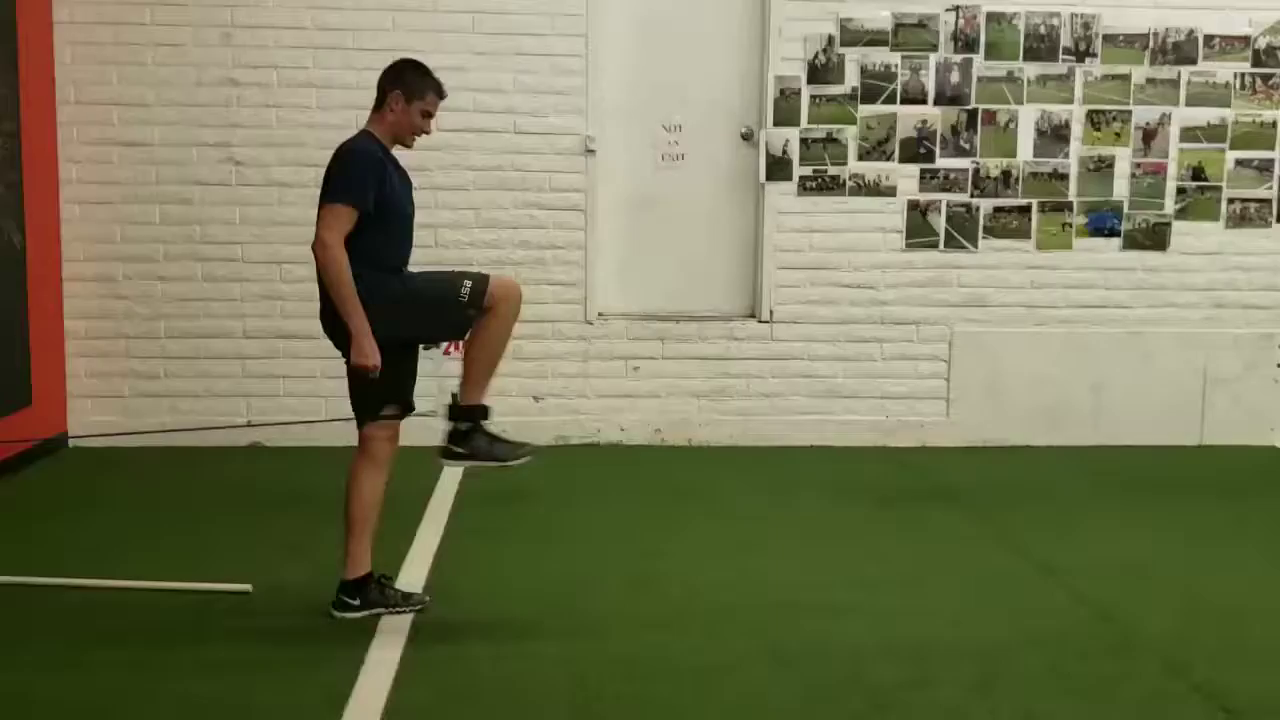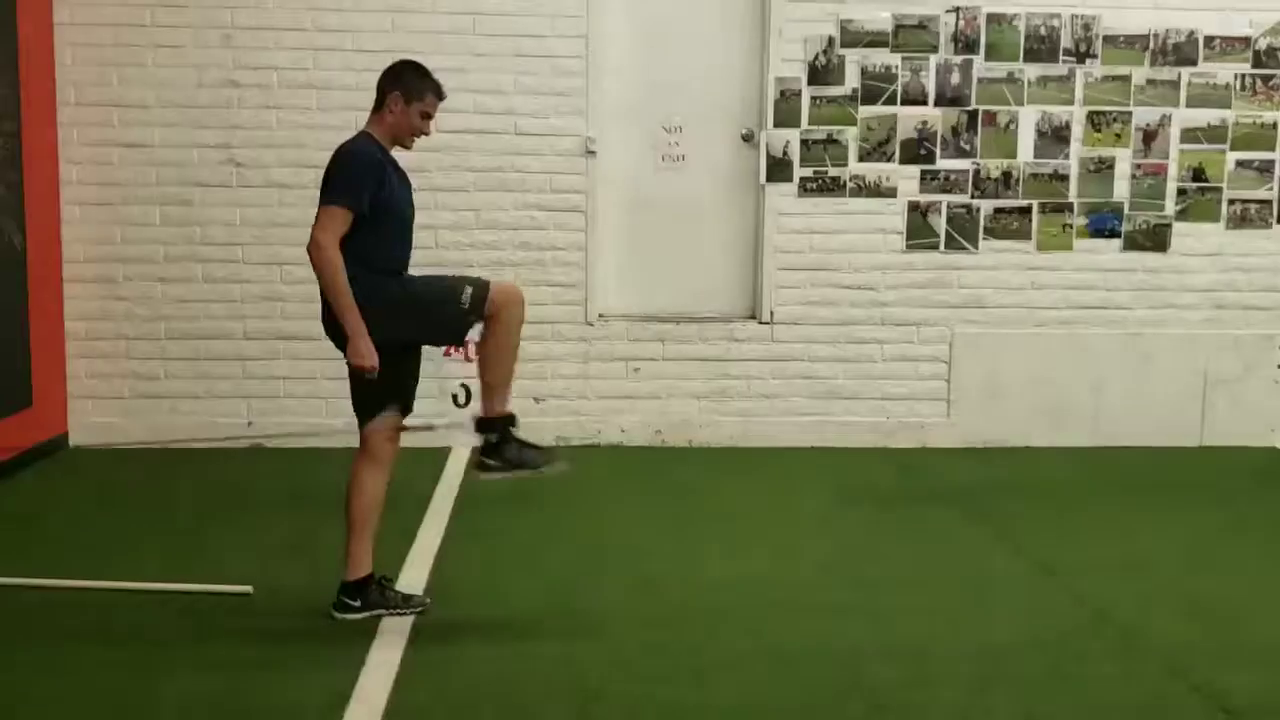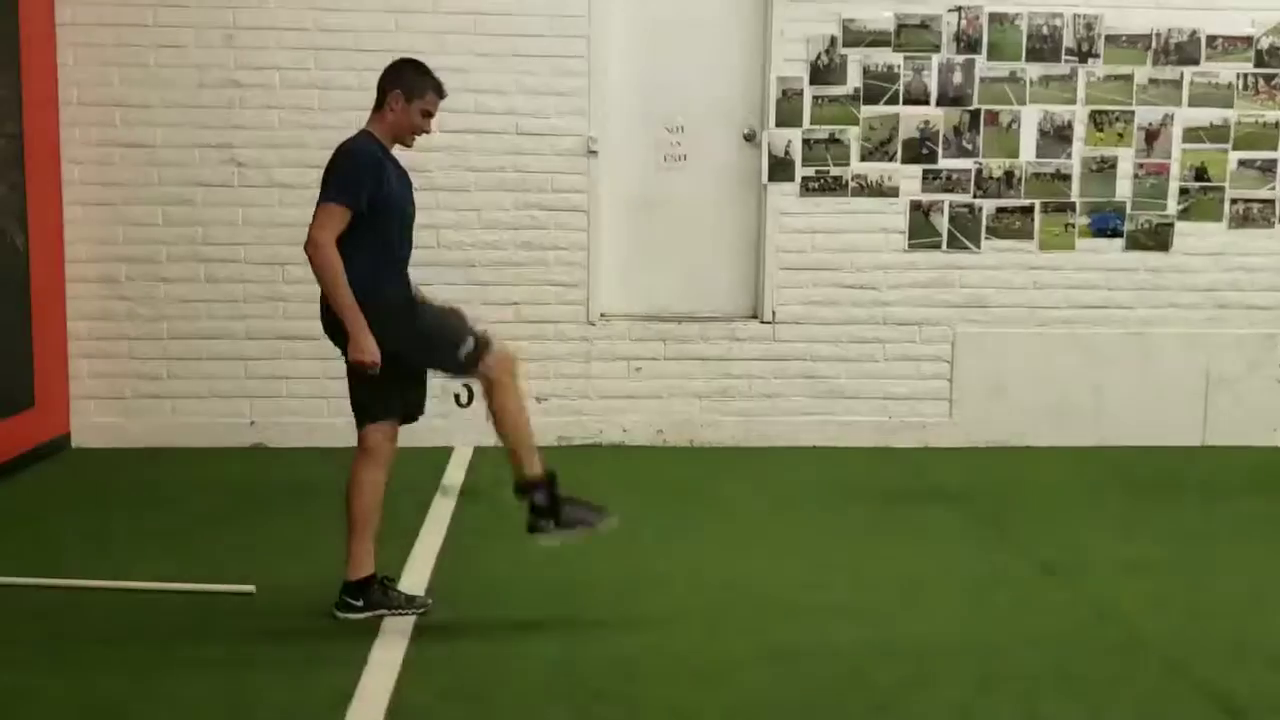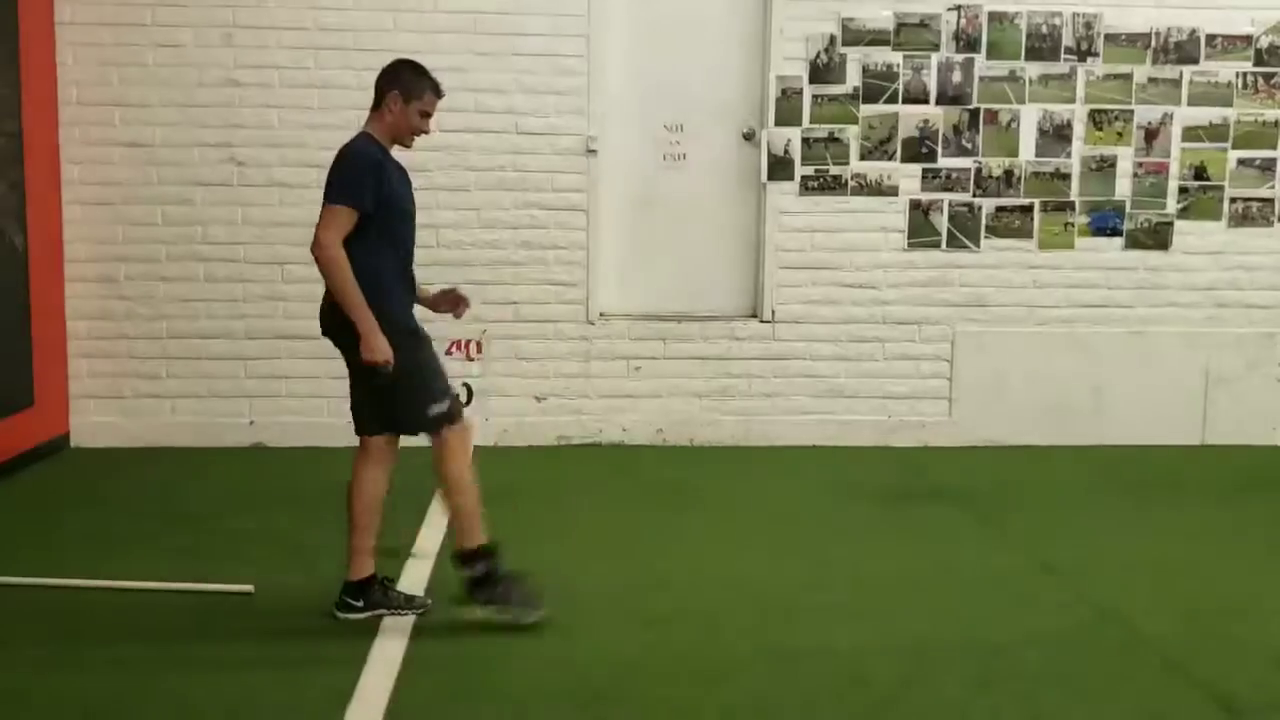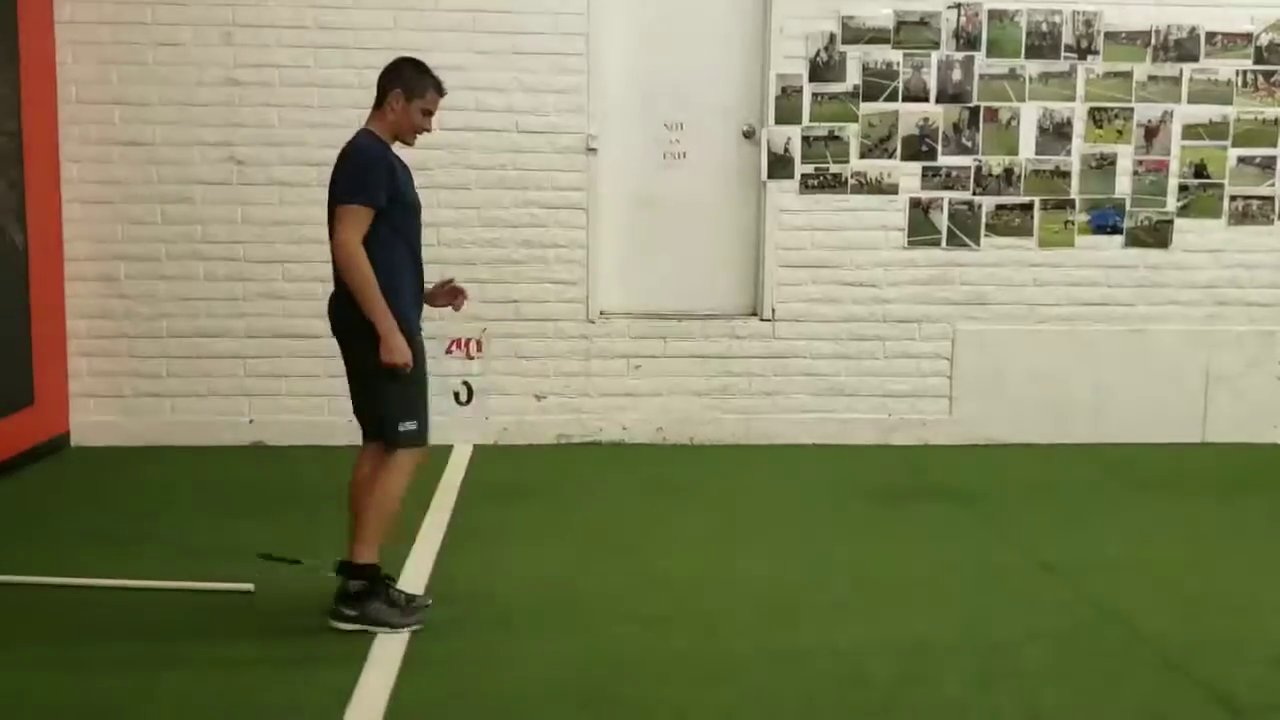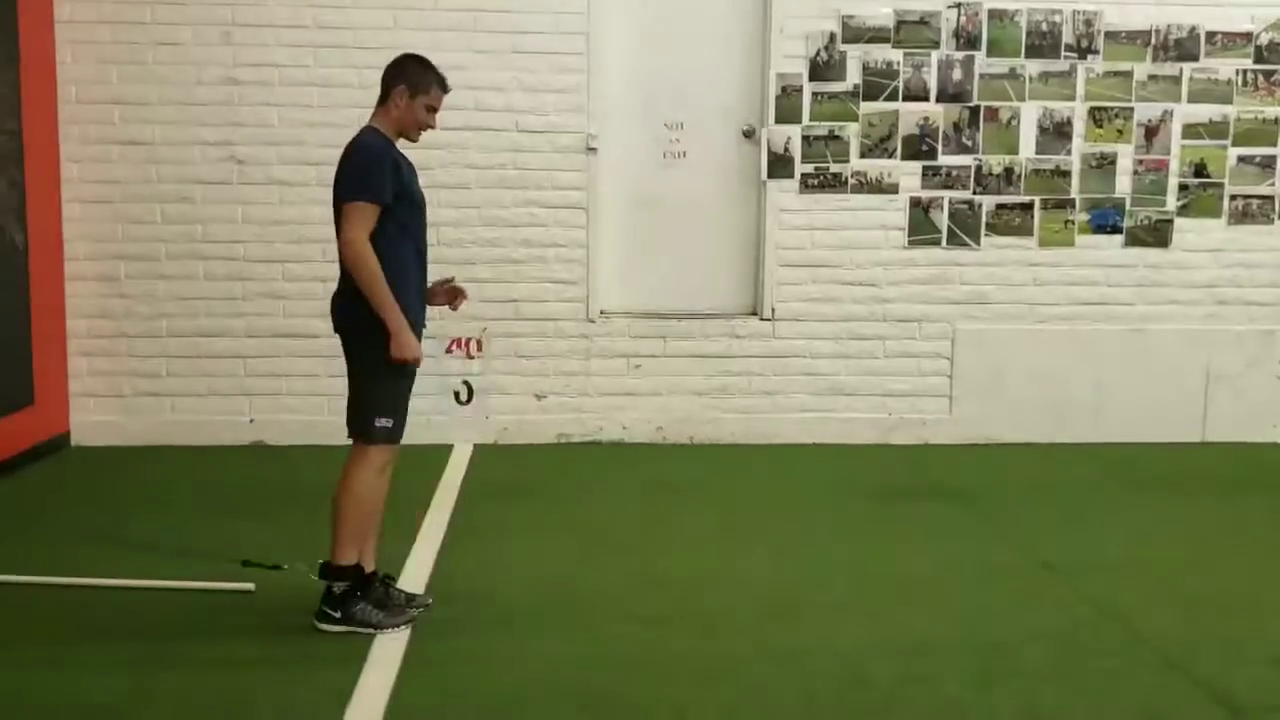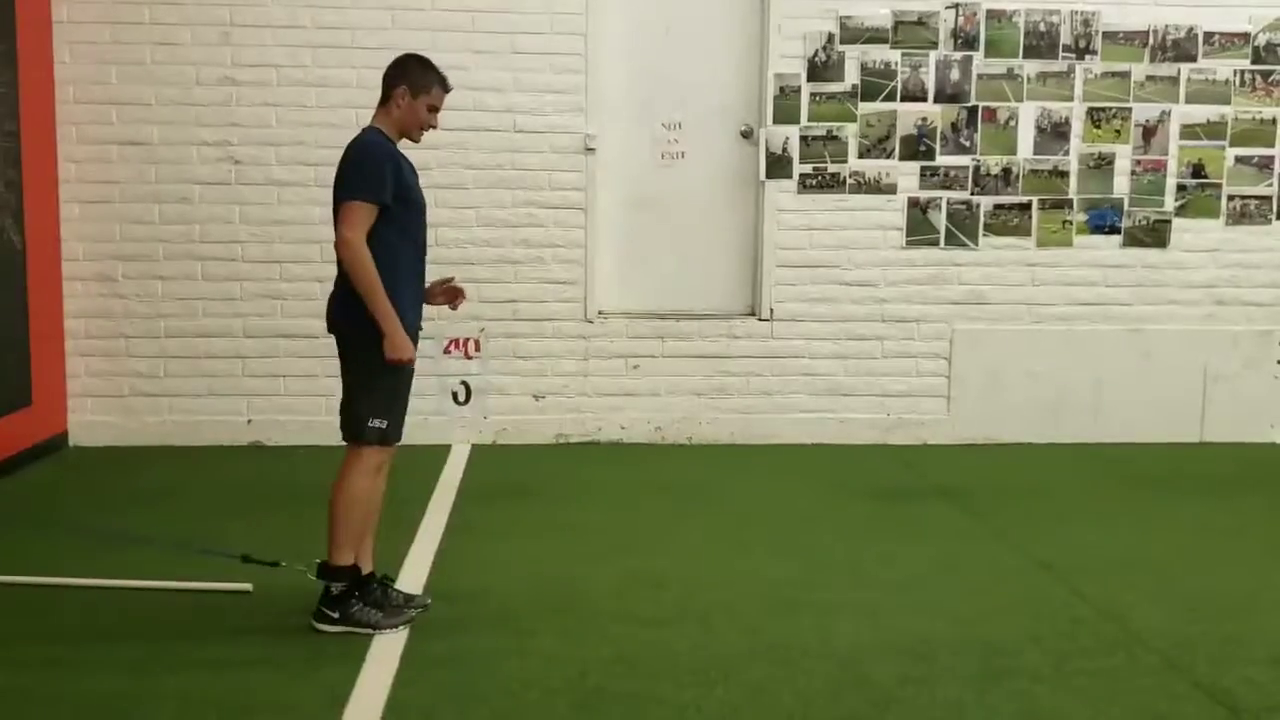
dt=0.1s
person 1, frame 1
left shoulder: (383, 162)
right shoulder: (360, 157)
right elbow: (329, 245)
right wrist: (361, 334)
left hip: (383, 306)
right hip: (372, 304)
left knee: (378, 441)
right knee: (504, 293)
left ankle: (358, 585)
right ankle: (467, 428)
person 1, frame 2
left shoulder: (382, 163)
right shoulder: (358, 159)
right elbow: (323, 245)
right wrist: (356, 335)
left hip: (385, 311)
right hip: (370, 312)
left knee: (380, 443)
right knee: (506, 301)
left ankle: (359, 586)
right ankle: (496, 436)
person 1, frame 3
left shoulder: (385, 165)
right shoulder: (356, 158)
right elbow: (320, 242)
left wrist: (417, 304)
right wrist: (357, 328)
left hip: (387, 309)
right hip: (370, 318)
left knee: (379, 443)
right knee: (498, 364)
left ankle: (361, 586)
right ankle: (541, 499)
person 1, frame 4
left shoulder: (382, 166)
right shoulder: (361, 161)
right elbow: (327, 244)
left wrist: (425, 298)
right wrist: (370, 331)
left hip: (381, 318)
right hip: (374, 322)
left knee: (380, 445)
right knee: (451, 432)
left ankle: (362, 586)
right ankle: (481, 572)
person 1, frame 5
left shoulder: (379, 159)
right shoulder: (367, 157)
right elbow: (347, 245)
left wrist: (422, 294)
right wrist: (389, 330)
left hip: (383, 323)
right hip: (376, 328)
left knee: (381, 449)
right knee: (401, 451)
left ankle: (365, 581)
right ankle: (357, 590)
person 1, frame 6
left shoulder: (385, 156)
right shoulder: (372, 153)
right elbow: (354, 244)
left wrist: (423, 293)
right wrist: (398, 325)
left hip: (381, 322)
right hip: (378, 327)
left knee: (374, 447)
right knee: (375, 450)
left ankle: (359, 578)
right ankle: (341, 593)
person 1, frame 7
left shoulder: (386, 157)
right shoulder: (371, 153)
right elbow: (351, 242)
left wrist: (423, 292)
right wrist: (393, 326)
left hip: (384, 323)
right hip: (374, 328)
left knee: (376, 451)
right knee: (369, 452)
left ankle: (362, 580)
right ankle: (338, 595)
